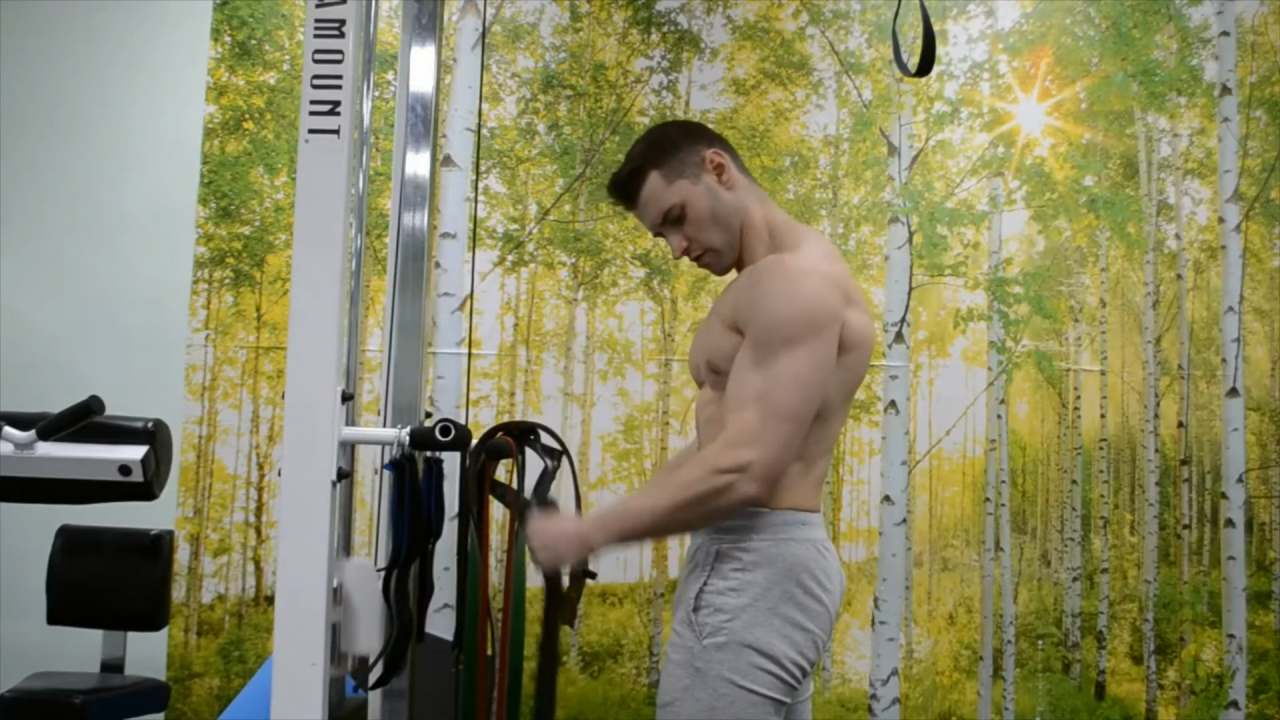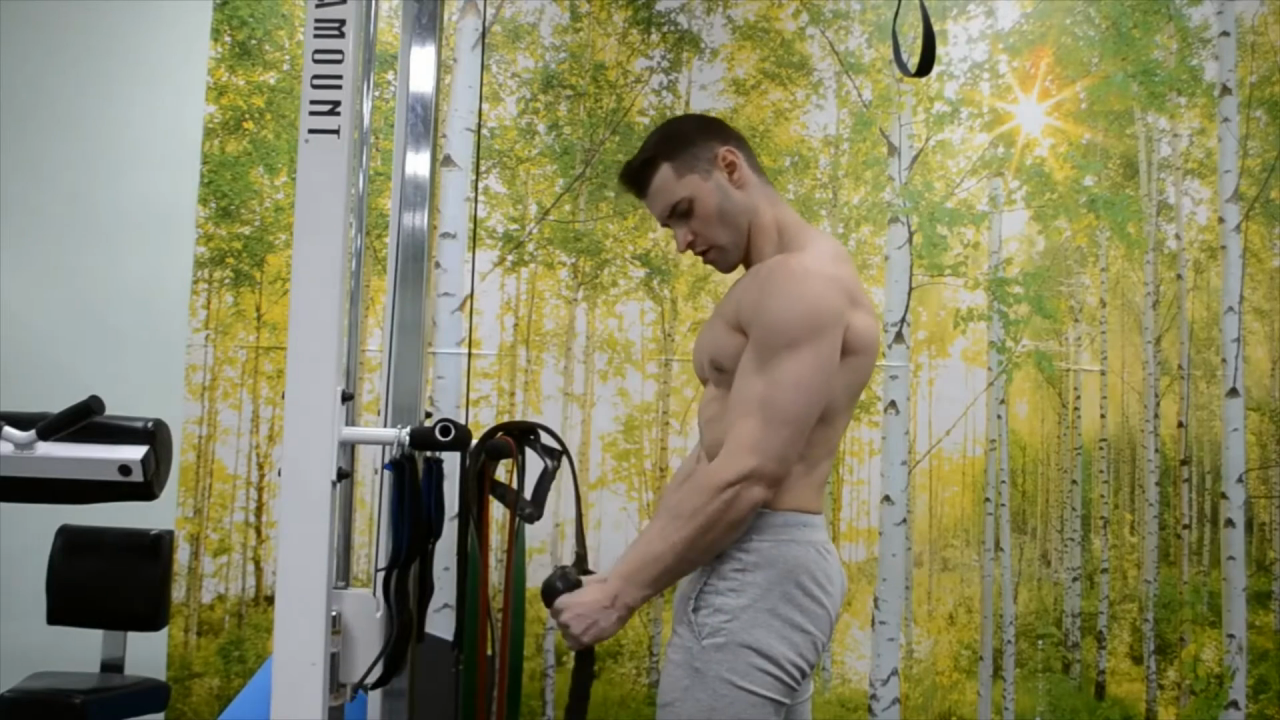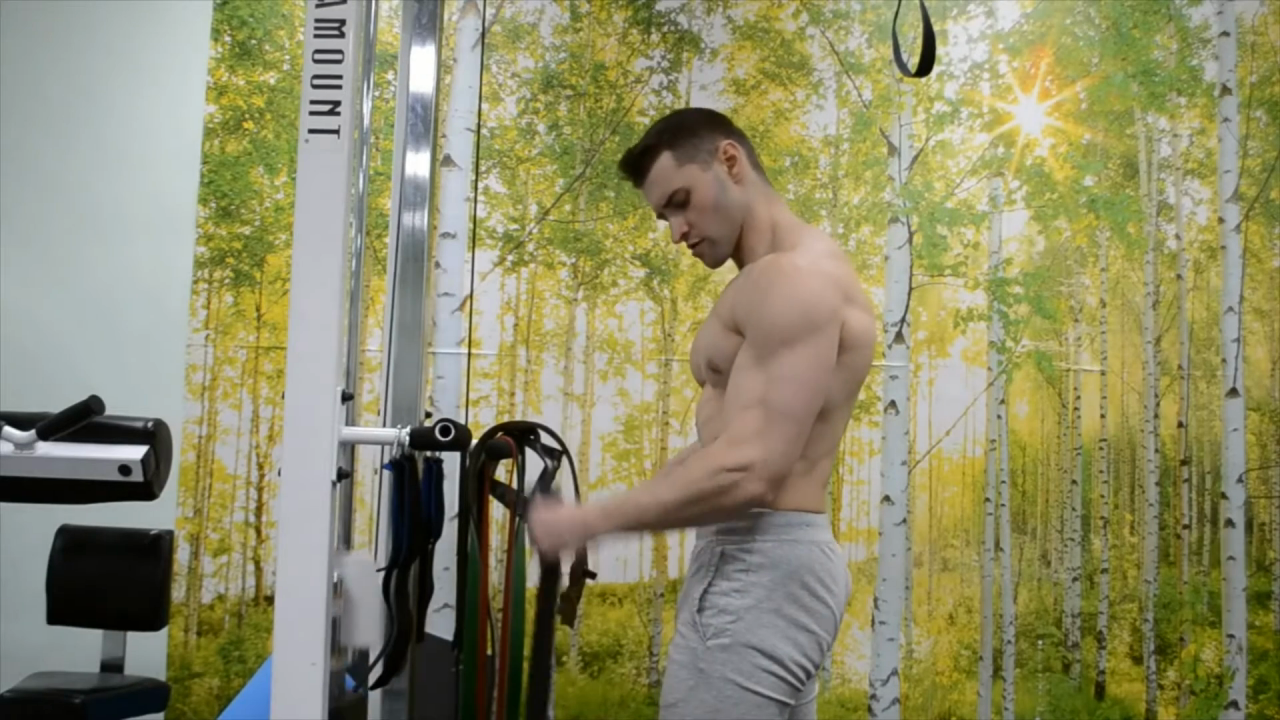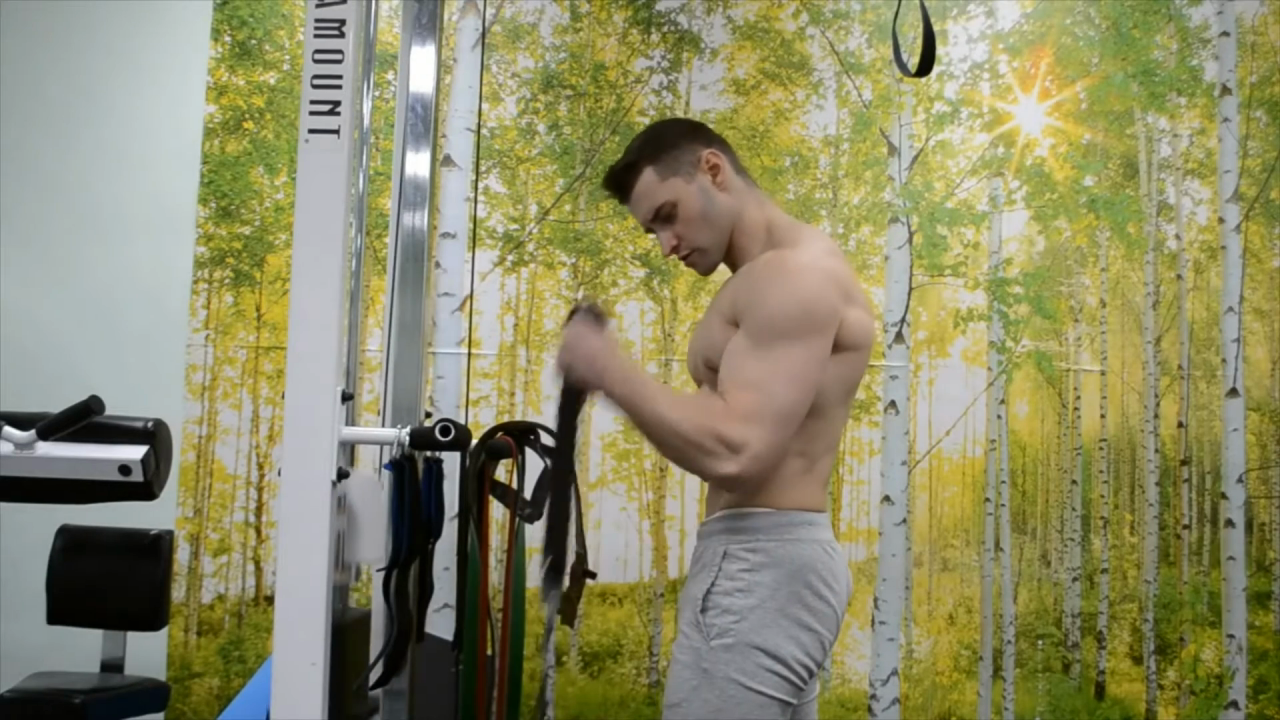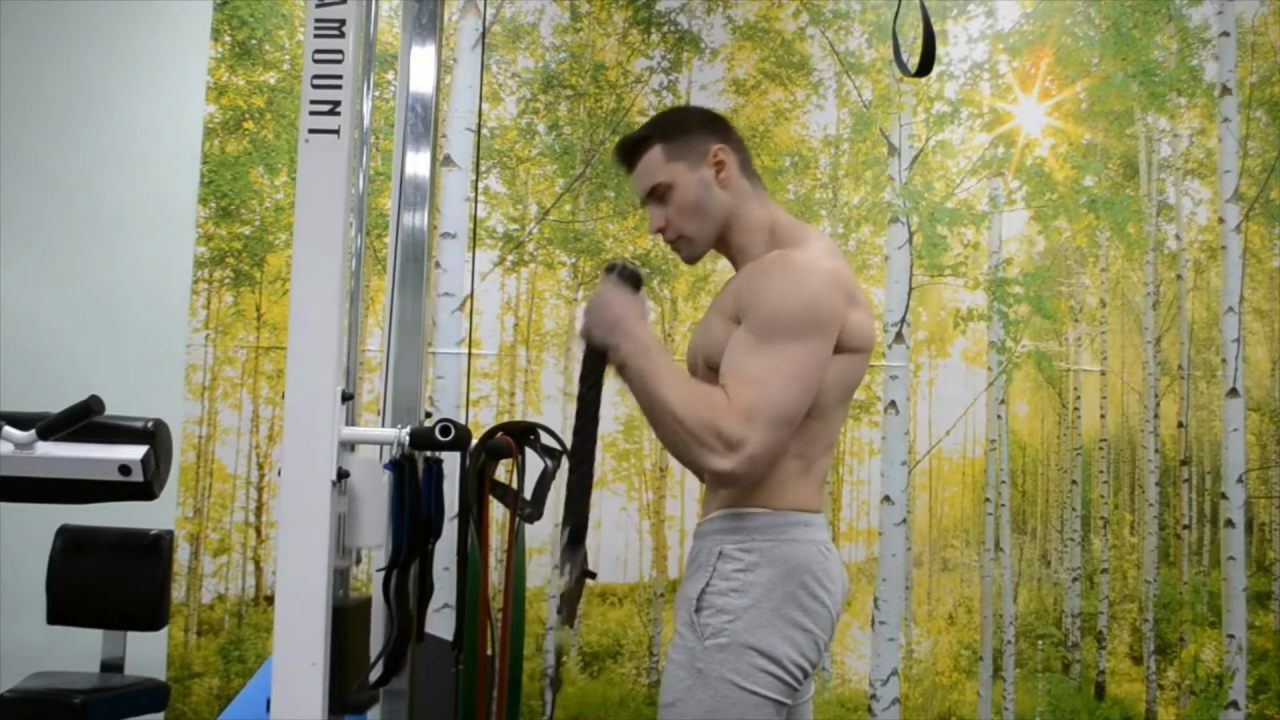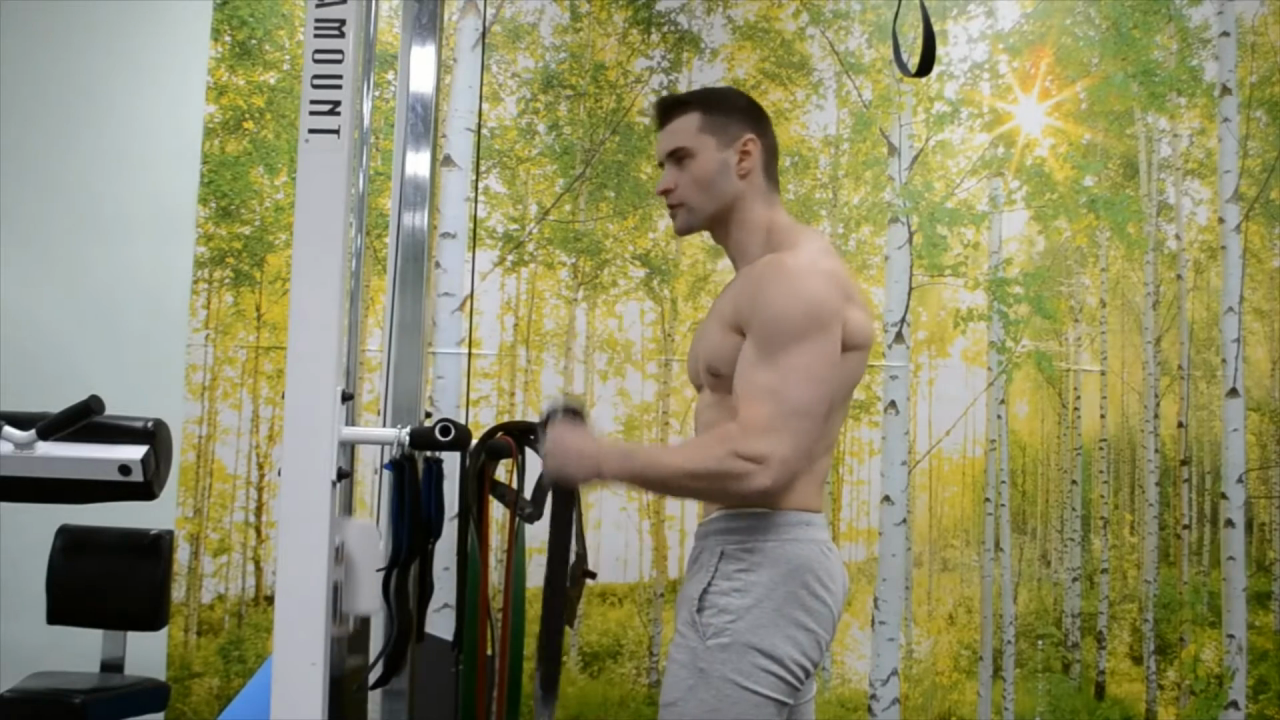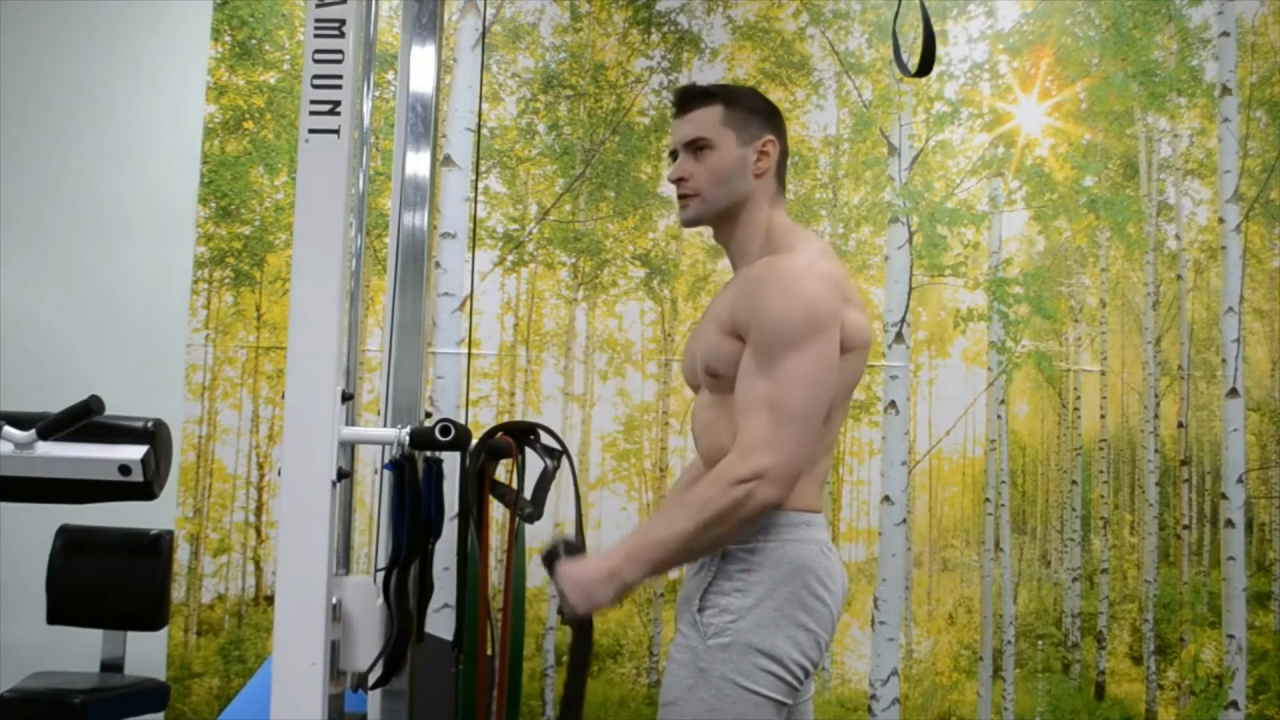
dt=0.3s
person 1, frame 1
left shoulder: (794, 280)
right shoulder: (773, 284)
left elbow: (743, 470)
right elbow: (717, 449)
left wrist: (590, 531)
right wrist: (606, 524)
left hip: (755, 569)
right hip: (766, 563)
person 1, frame 2
left shoulder: (801, 281)
right shoulder: (779, 284)
left elbow: (748, 477)
right elbow: (716, 452)
left wrist: (619, 592)
right wrist: (628, 575)
left hip: (759, 573)
right hip: (767, 566)
person 1, frame 3
left shoulder: (795, 278)
right shoulder: (777, 281)
left elbow: (747, 470)
right elbow: (720, 450)
left wrist: (589, 520)
right wrist: (605, 518)
left hip: (759, 570)
right hip: (769, 563)
person 1, frame 4
left shoulder: (794, 272)
right shoulder: (768, 279)
left elbow: (734, 452)
right elbow: (716, 436)
left wrist: (610, 372)
right wrist: (620, 377)
left hip: (762, 569)
right hip: (768, 561)
person 1, frame 5
left shoulder: (799, 274)
right shoulder: (771, 279)
left elbow: (731, 448)
right elbow: (714, 442)
left wrist: (631, 340)
right wrist: (628, 355)
left hip: (756, 568)
right hip: (763, 562)
person 1, frame 6
left shoulder: (795, 276)
right shoulder: (763, 283)
left elbow: (758, 462)
left wrist: (602, 458)
right wrist: (612, 457)
left hip: (758, 569)
right hip: (761, 562)
person 1, frame 7
left shoulder: (792, 279)
right shoulder: (758, 286)
left elbow: (760, 476)
left wrist: (619, 568)
right wrist: (631, 556)
left hip: (759, 571)
right hip: (762, 566)
